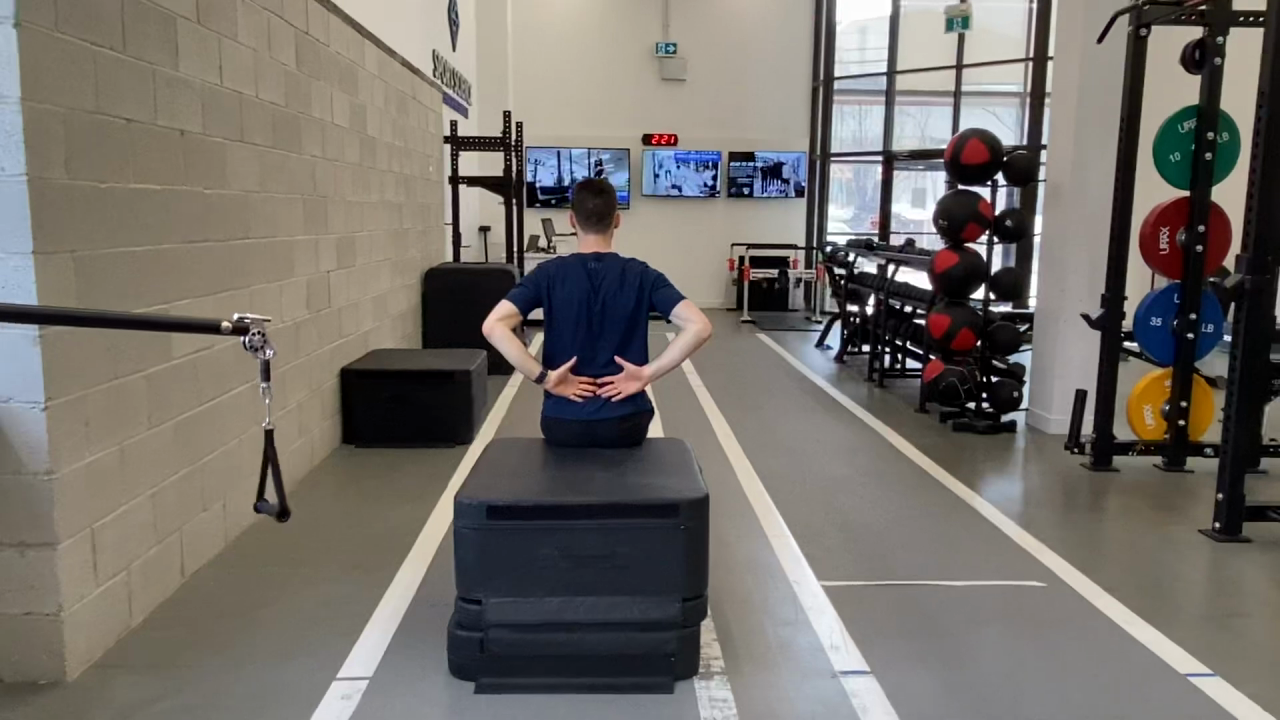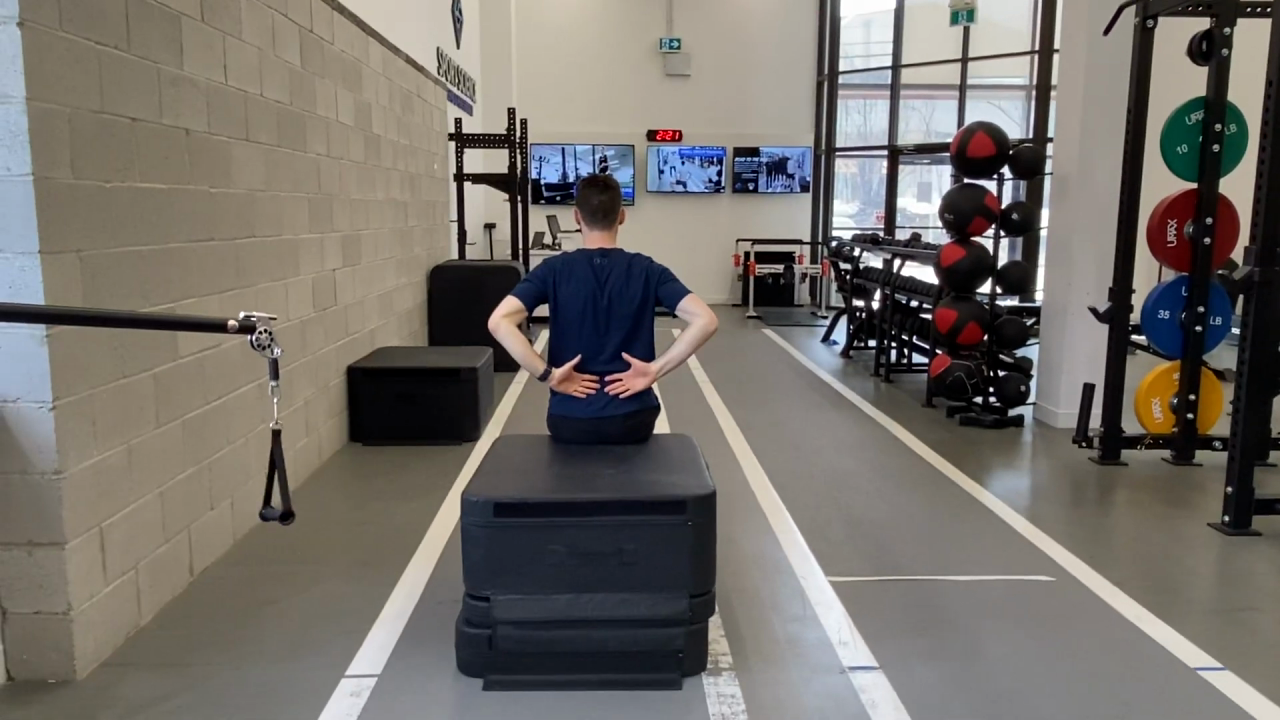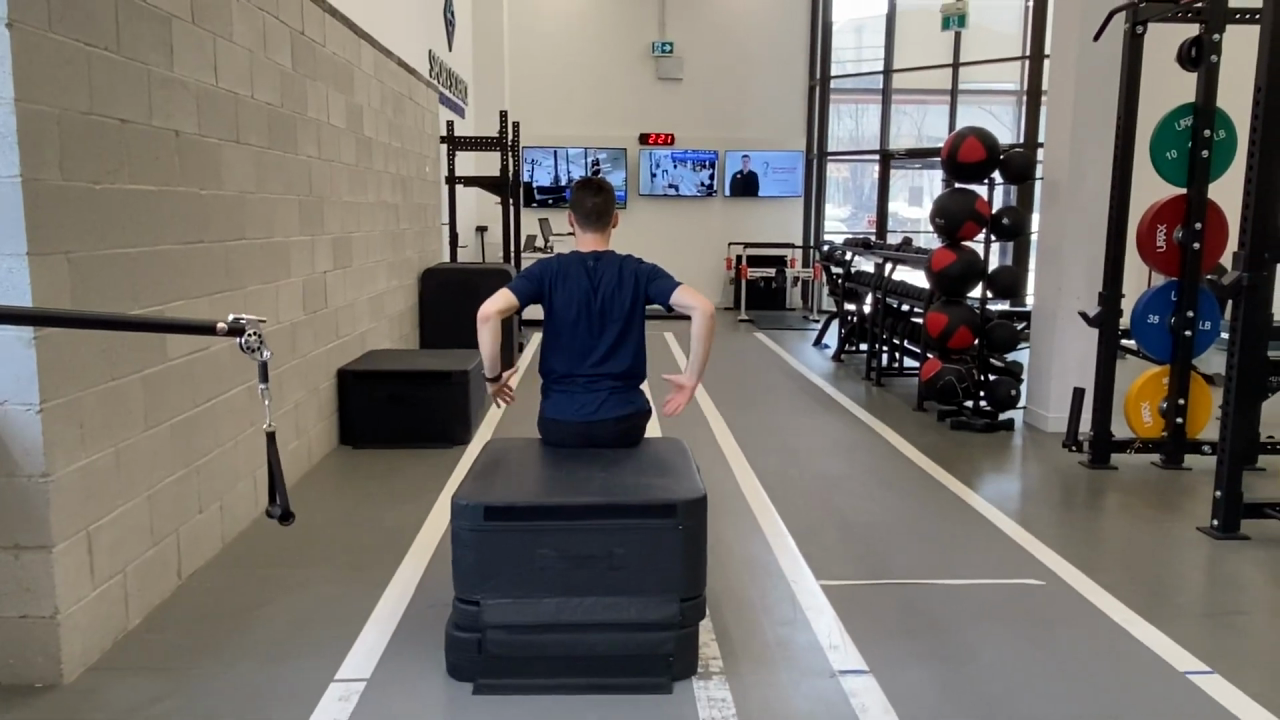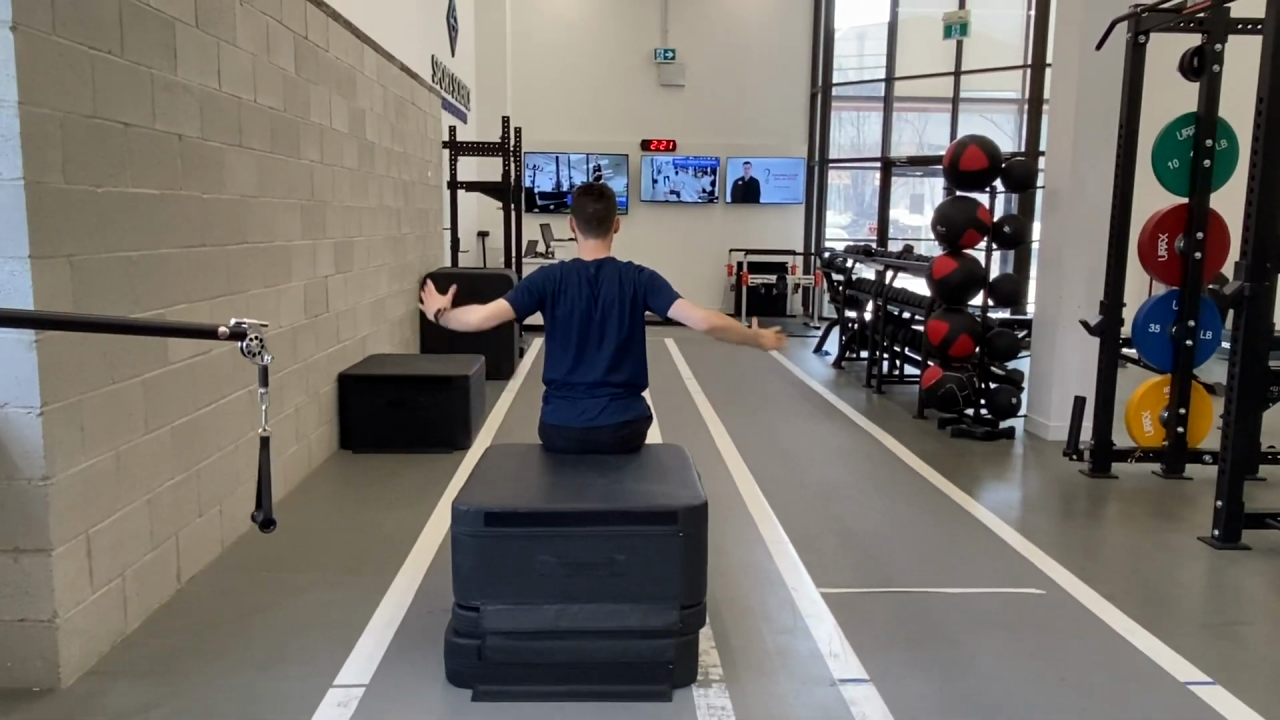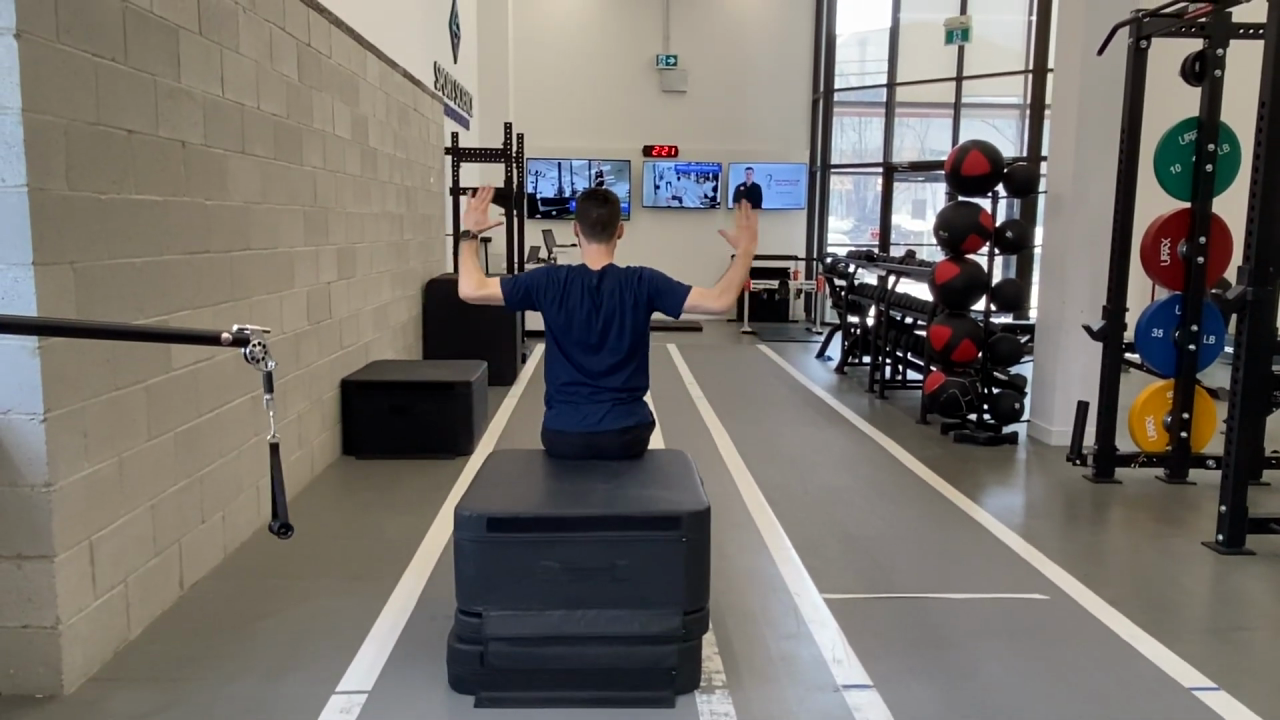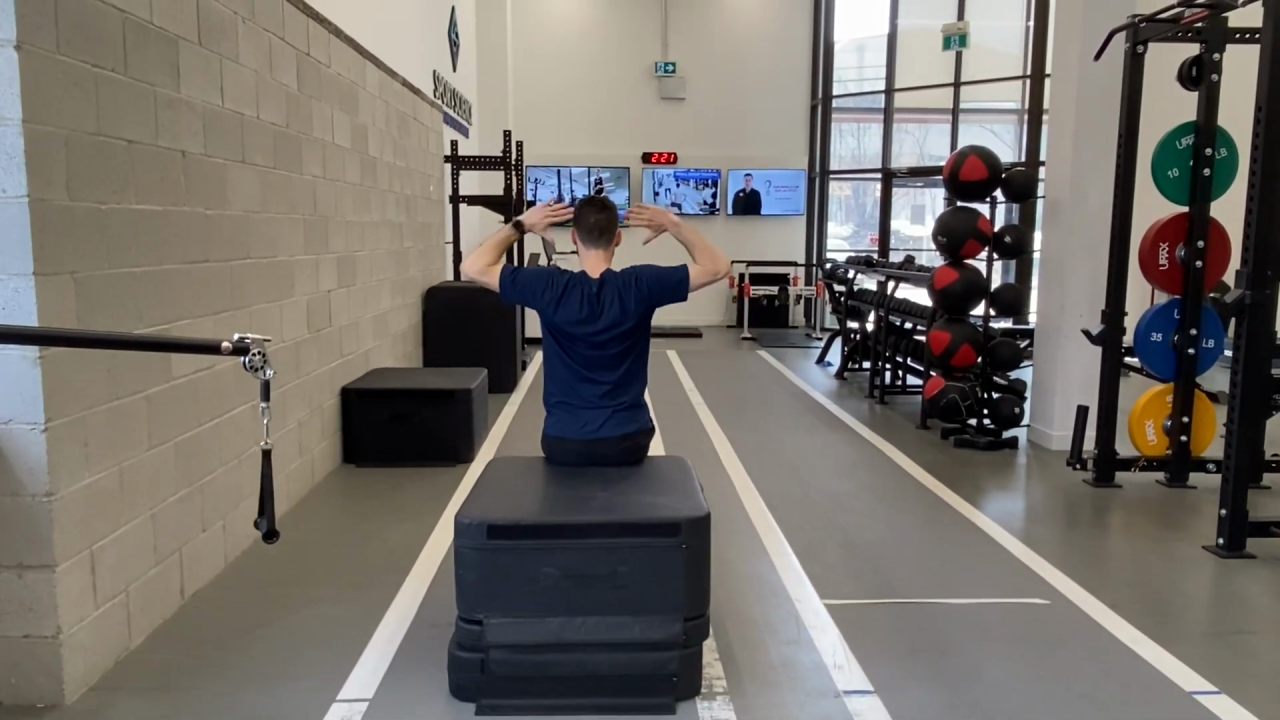
dt=0.7s
person 1, frame 1
left shoulder: (548, 275)
right shoulder: (642, 277)
left elbow: (494, 327)
right elbow: (699, 327)
left wrist: (543, 377)
right wrist: (647, 373)
left hip: (562, 423)
right hip: (626, 422)
person 1, frame 2
left shoulder: (553, 271)
right shoulder: (648, 272)
left elbow: (499, 322)
right elbow: (705, 320)
left wrist: (547, 374)
right wrist: (655, 369)
left hip: (569, 420)
right hip: (632, 419)
person 1, frame 3
left shoulder: (547, 272)
right shoulder: (640, 273)
left elbow: (488, 314)
right elbow: (703, 309)
left wrist: (492, 377)
right wrist: (690, 378)
left hip: (560, 421)
right hip: (624, 420)
person 1, frame 4
left shoulder: (549, 279)
right shoulder: (639, 280)
left elbow: (481, 318)
right elbow: (704, 321)
left wrist: (440, 313)
right wrist: (759, 339)
left hip: (561, 428)
right hip: (624, 427)
person 1, frame 5
left shoulder: (549, 282)
right shoulder: (643, 283)
left elbow: (471, 290)
right elbow: (719, 301)
left wrist: (469, 234)
right wrist: (744, 251)
left hip: (563, 435)
right hip: (627, 434)
person 1, frame 6
left shoulder: (549, 287)
right shoulder: (641, 285)
left elbow: (473, 267)
right elbow: (717, 267)
left wrist: (520, 225)
right wrist: (673, 225)
left hip: (563, 443)
right hip: (627, 441)
